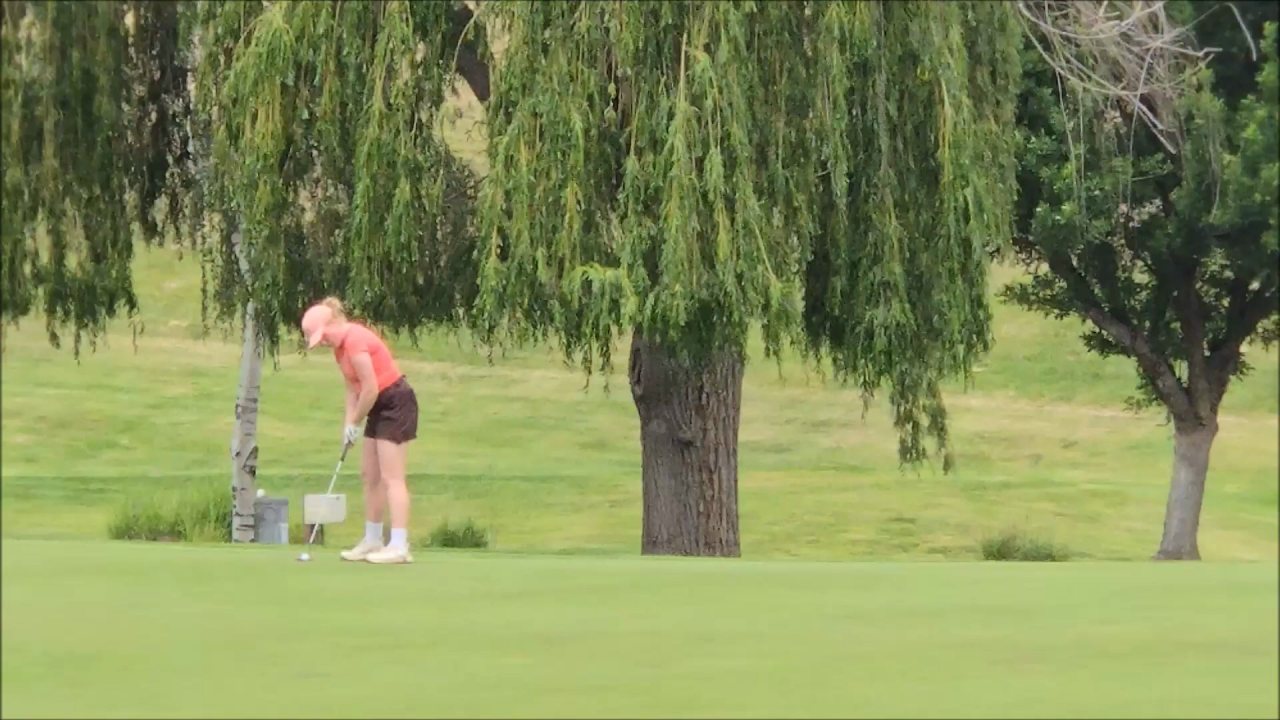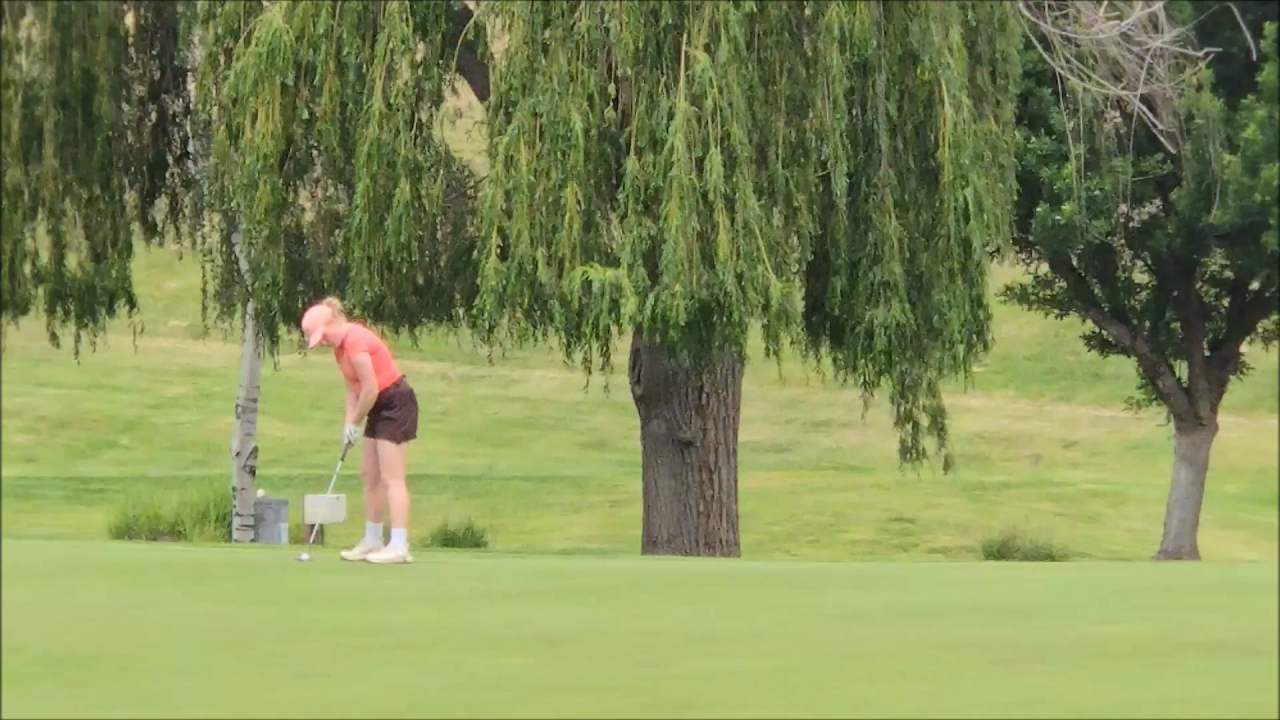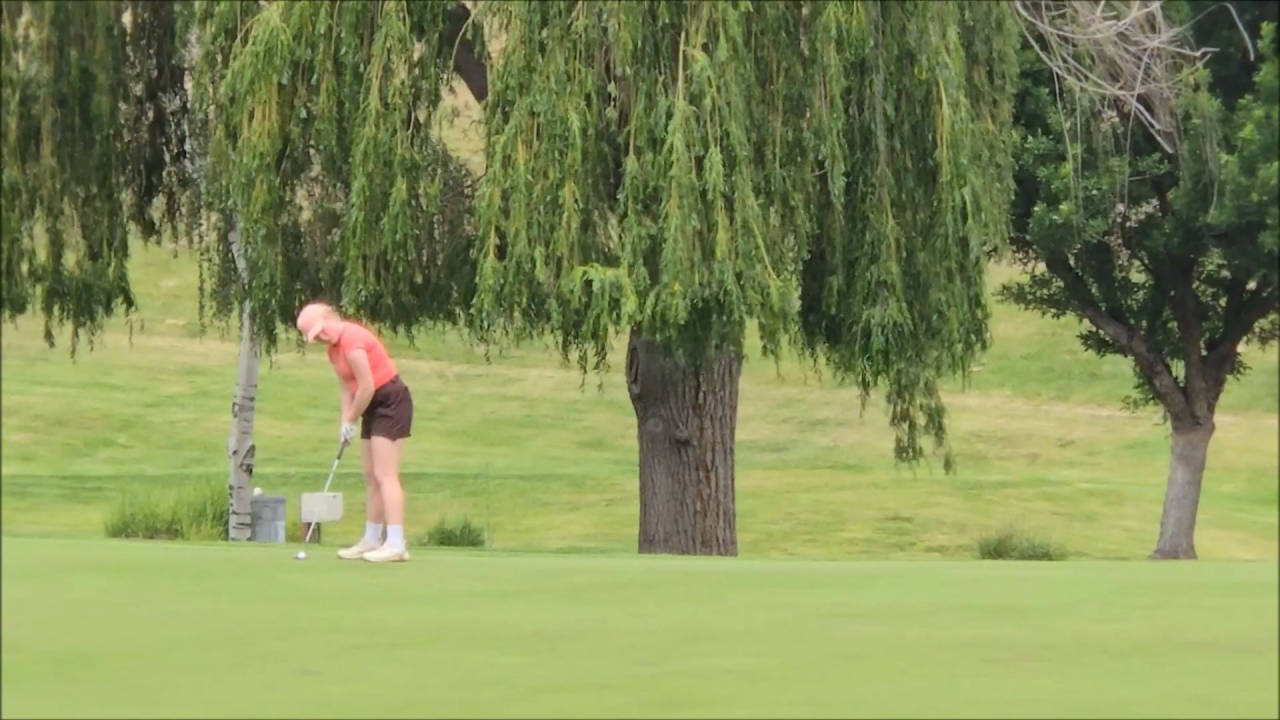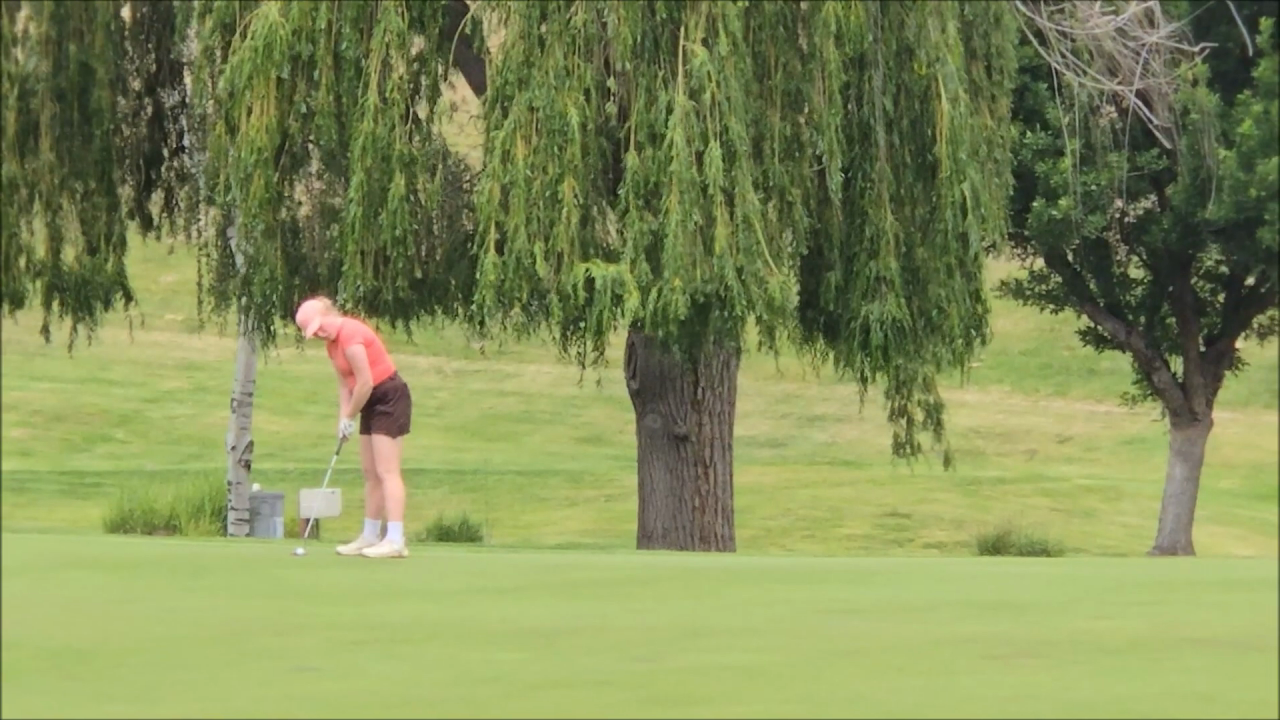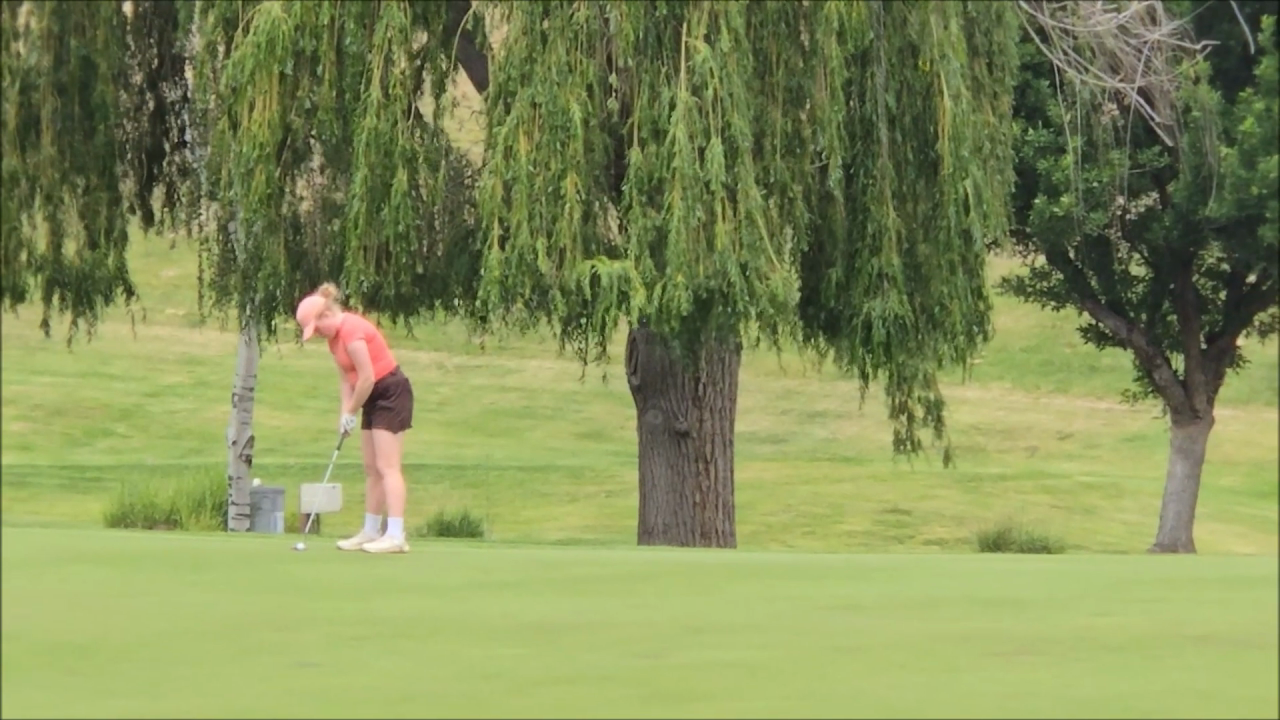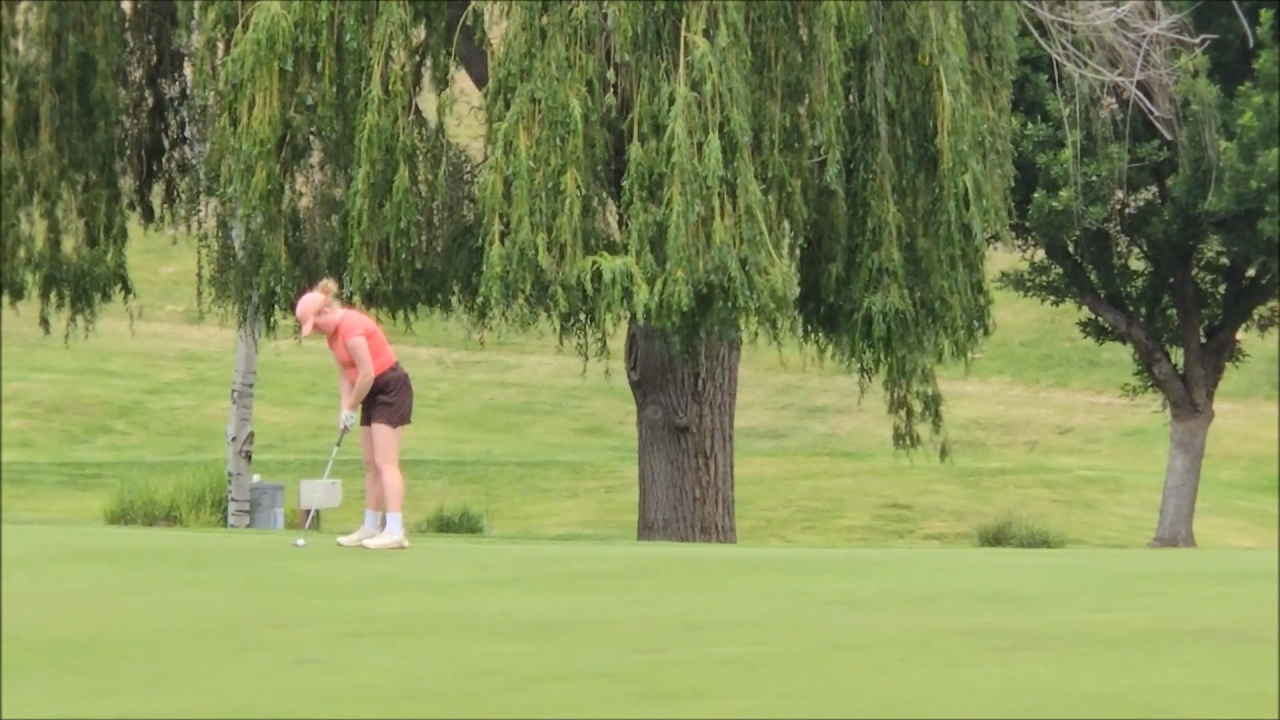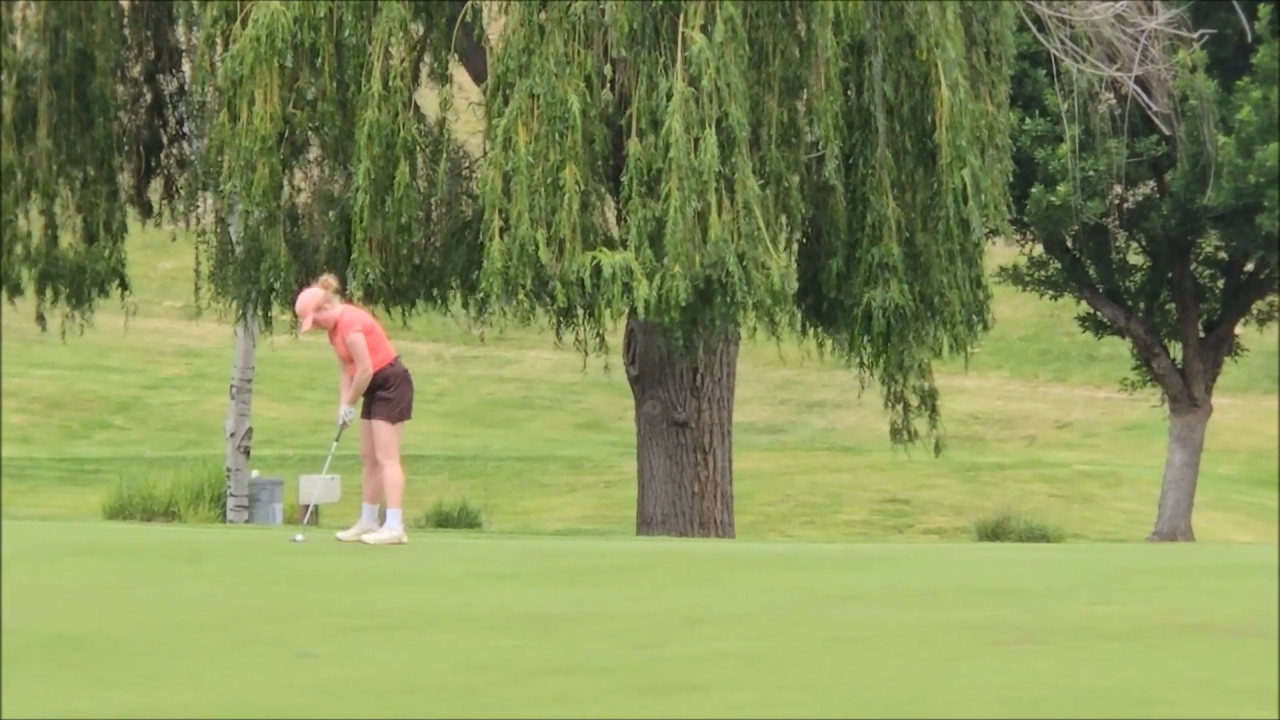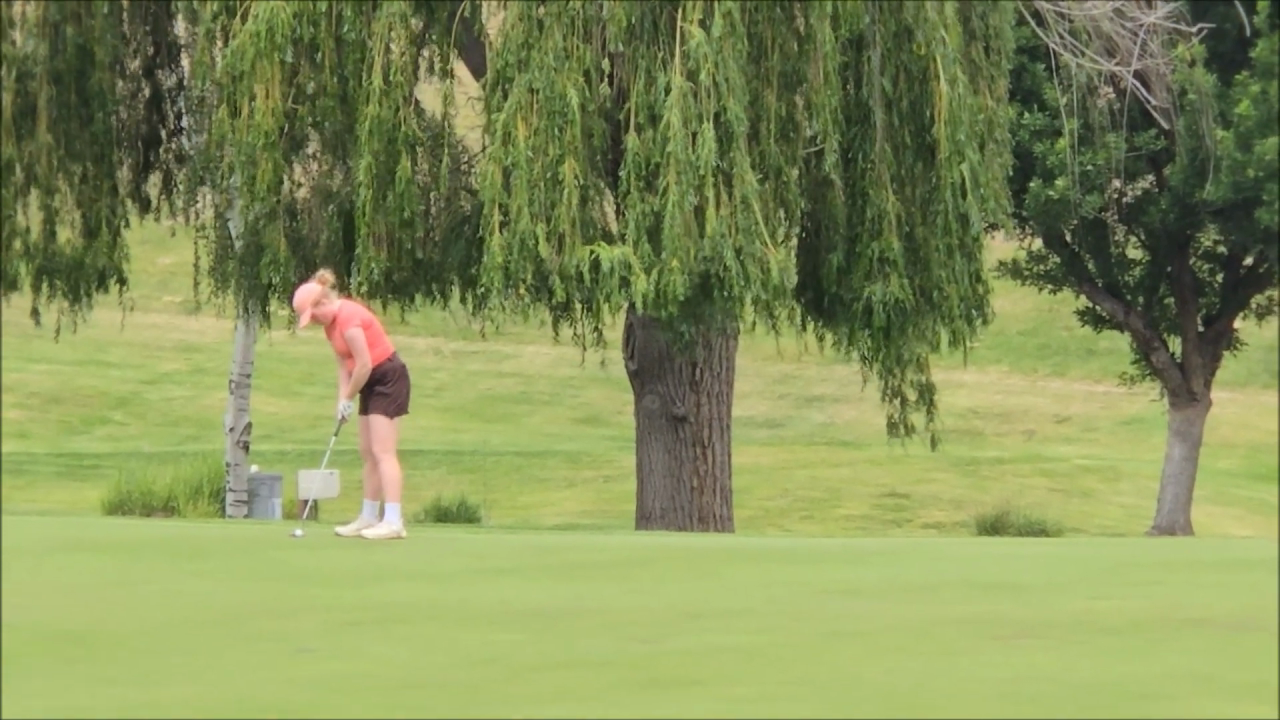
dt=0.2s
person 1, frame 1
left shoulder: (355, 341)
right shoulder: (341, 346)
left elbow: (370, 389)
right elbow: (352, 388)
left wrist: (354, 422)
right wrist: (349, 423)
left hip: (396, 405)
right hip: (380, 408)
left knee: (391, 477)
right knee: (370, 476)
left ankle: (399, 546)
right ankle: (373, 540)
person 1, frame 2
left shoulder: (355, 342)
right shoulder: (340, 347)
left elbow: (371, 390)
right elbow: (353, 388)
left wrist: (355, 422)
right wrist: (349, 423)
left hip: (396, 405)
right hip: (380, 409)
left knee: (391, 478)
right knee: (370, 475)
left ankle: (399, 546)
right ankle: (372, 540)
person 1, frame 3
left shoulder: (351, 339)
right shoulder: (334, 348)
left elbow: (367, 387)
right elbow: (347, 387)
left wrist: (351, 420)
right wrist: (345, 422)
left hip: (390, 403)
right hip: (374, 407)
left knee: (385, 475)
right knee: (371, 477)
left ankle: (396, 544)
right ankle: (371, 540)
person 1, frame 4
left shoulder: (350, 334)
right shoulder: (333, 342)
left elbow: (365, 382)
right elbow: (345, 383)
left wrist: (349, 416)
right wrist: (343, 418)
left hip: (389, 399)
right hip: (372, 403)
left knee: (386, 471)
right knee: (370, 473)
left ankle: (396, 540)
right ankle: (370, 536)
person 1, frame 5
left shoulder: (351, 330)
right shoulder: (335, 337)
left elbow: (367, 377)
right elbow: (346, 378)
left wrist: (351, 411)
right wrist: (345, 413)
left hip: (391, 394)
right hip: (374, 398)
left knee: (387, 467)
right knee: (371, 468)
left ankle: (396, 536)
right ankle: (371, 531)
person 1, frame 6
left shoulder: (351, 326)
right shoulder: (334, 333)
left elbow: (367, 374)
right elbow: (346, 374)
left wrist: (351, 408)
right wrist: (345, 409)
left hip: (391, 390)
right hip: (374, 394)
left knee: (385, 462)
right knee: (371, 464)
left ankle: (395, 532)
right ankle: (371, 527)
person 1, frame 7
left shoulder: (349, 322)
right shoulder: (335, 328)
left elbow: (365, 370)
right elbow: (347, 369)
left wrist: (349, 403)
right wrist: (344, 405)
left hip: (391, 385)
right hip: (375, 389)
left knee: (386, 458)
right knee: (368, 458)
left ankle: (394, 527)
right ankle: (368, 522)
person 1, frame 8
left shoulder: (348, 317)
right shoulder: (331, 324)
left elbow: (364, 364)
right elbow: (344, 364)
left wrist: (348, 398)
right wrist: (343, 400)
left hip: (389, 380)
right hip: (371, 384)
left knee: (382, 452)
right knee: (368, 454)
left ankle: (393, 521)
right ankle: (369, 517)
